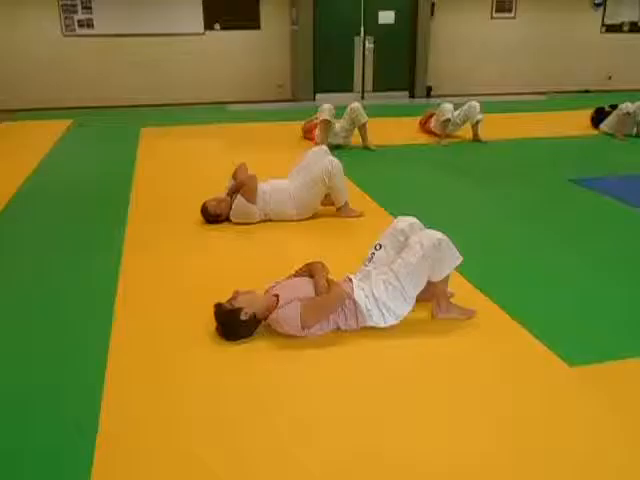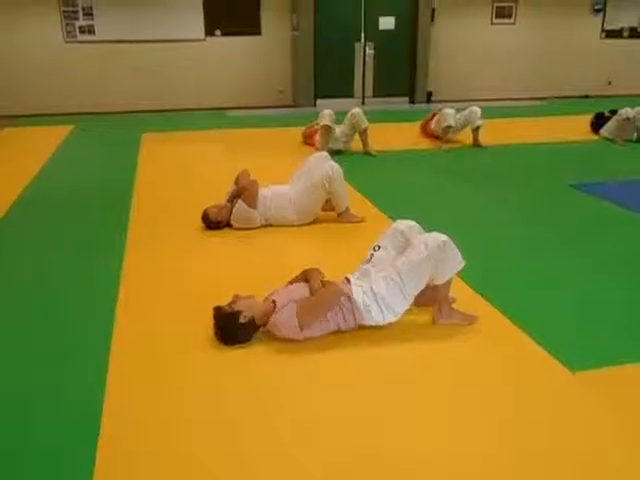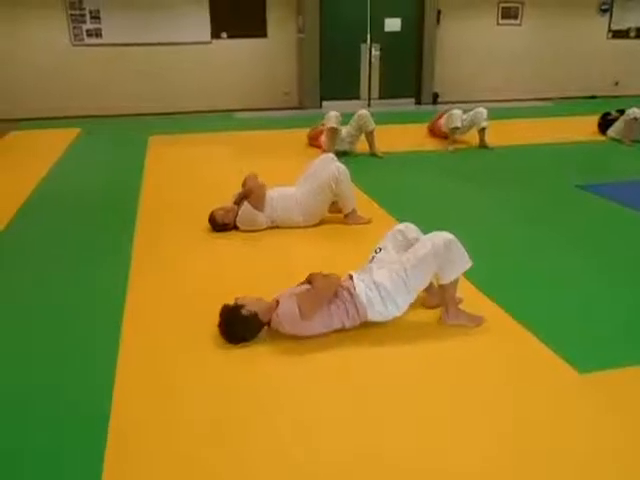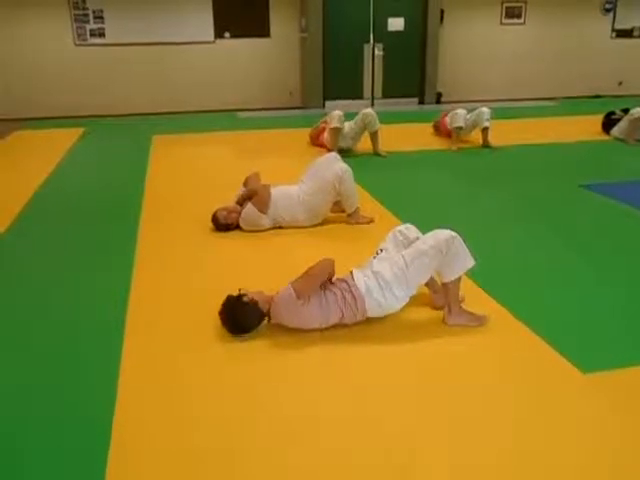
dt=0.2s
person 1, frame 1
left shoulder: (273, 294)
right shoulder: (288, 319)
left elbow: (316, 267)
right elbow: (337, 296)
left wrist: (314, 270)
right wrist: (321, 277)
left hip: (360, 283)
right hip: (377, 304)
left knee: (407, 225)
right knee: (434, 241)
left ankle: (427, 286)
right ankle: (443, 306)
person 1, frame 2
left shoulder: (273, 302)
right shoulder: (287, 322)
left elbow: (312, 274)
right elbow: (332, 292)
left wrist: (310, 277)
right wrist: (317, 284)
left hip: (358, 285)
right hip: (374, 301)
left knee: (405, 228)
right knee: (437, 243)
left ankle: (426, 291)
right ankle: (444, 311)
person 1, frame 3
left shoulder: (281, 311)
right shoulder: (288, 314)
left elbow: (314, 281)
right elbow: (331, 281)
left wrist: (314, 280)
right wrist: (320, 281)
left hip: (362, 284)
right hip: (376, 297)
left knee: (404, 230)
right knee: (444, 242)
left ankle: (433, 293)
right ankle: (452, 312)
person 1, frame 4
left shoulder: (281, 313)
right shoulder: (286, 301)
right elbow: (326, 265)
left wrist: (320, 278)
right wrist: (322, 277)
left hip: (364, 290)
right hip: (374, 292)
left knee: (405, 231)
right knee: (446, 239)
left ankle: (438, 293)
right ankle: (454, 311)
person 2, frame 1
left shoulder: (233, 195)
right shoulder: (239, 212)
left elbow: (242, 167)
right elbow: (251, 179)
left wrist: (233, 187)
right wrist: (234, 189)
left hip: (291, 187)
right hip: (297, 201)
left knee: (321, 151)
right knee: (332, 164)
left ankle: (327, 197)
right ankle: (343, 208)
person 2, frame 2
left shoulder: (233, 201)
right shoulder: (239, 216)
left elbow: (244, 174)
right elbow: (252, 184)
left wrist: (234, 192)
right wrist: (235, 193)
left hip: (291, 193)
right hip: (298, 206)
left knee: (322, 157)
right knee: (332, 169)
left ankle: (328, 202)
right ankle: (344, 213)
person 2, frame 3
left shoulder: (240, 203)
right shoulder: (246, 218)
left elbow: (252, 177)
right elbow: (260, 187)
left wrist: (241, 194)
right wrist: (241, 196)
left hip: (298, 194)
right hip: (304, 207)
left knee: (329, 159)
right knee: (338, 171)
left ankle: (334, 204)
right ankle: (351, 215)
person 2, frame 4
left shoulder: (243, 201)
right shoulder: (248, 219)
left elbow: (254, 176)
right elbow: (265, 190)
left wrist: (247, 193)
right wrist: (245, 197)
left hip: (300, 192)
right hip: (307, 207)
left knee: (332, 158)
right knee: (342, 170)
left ankle: (337, 204)
right ankle: (353, 215)
